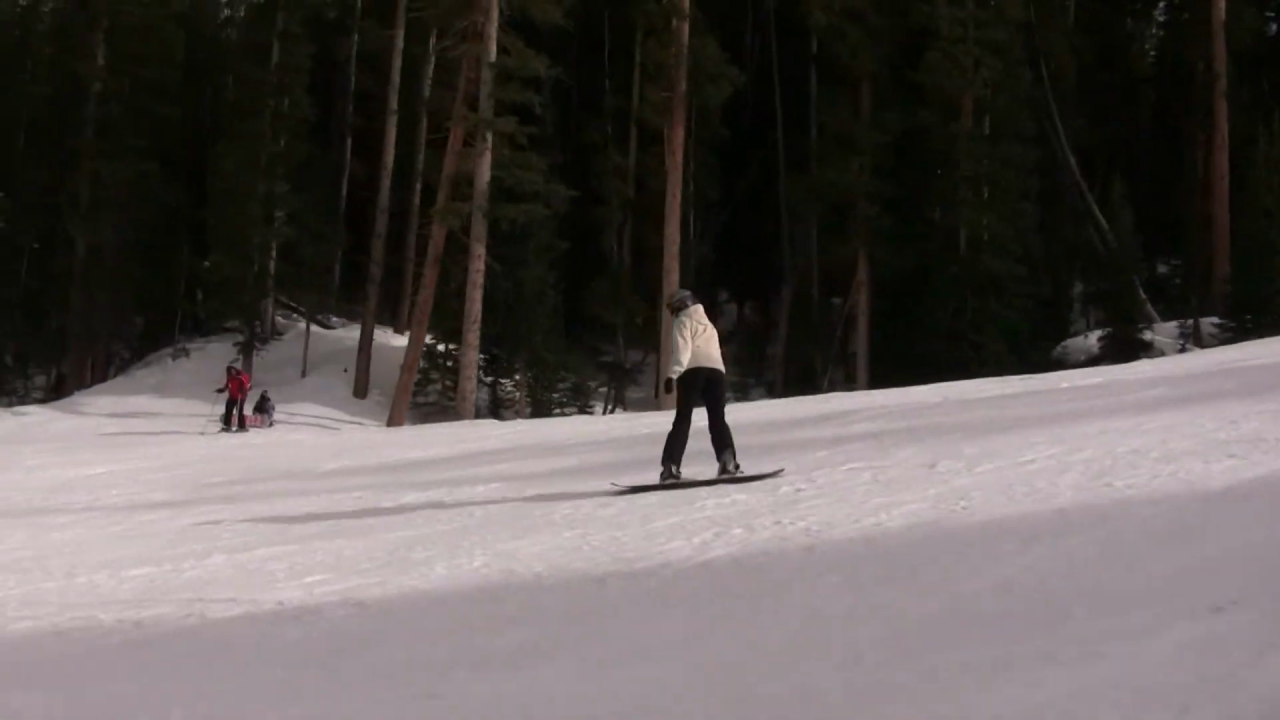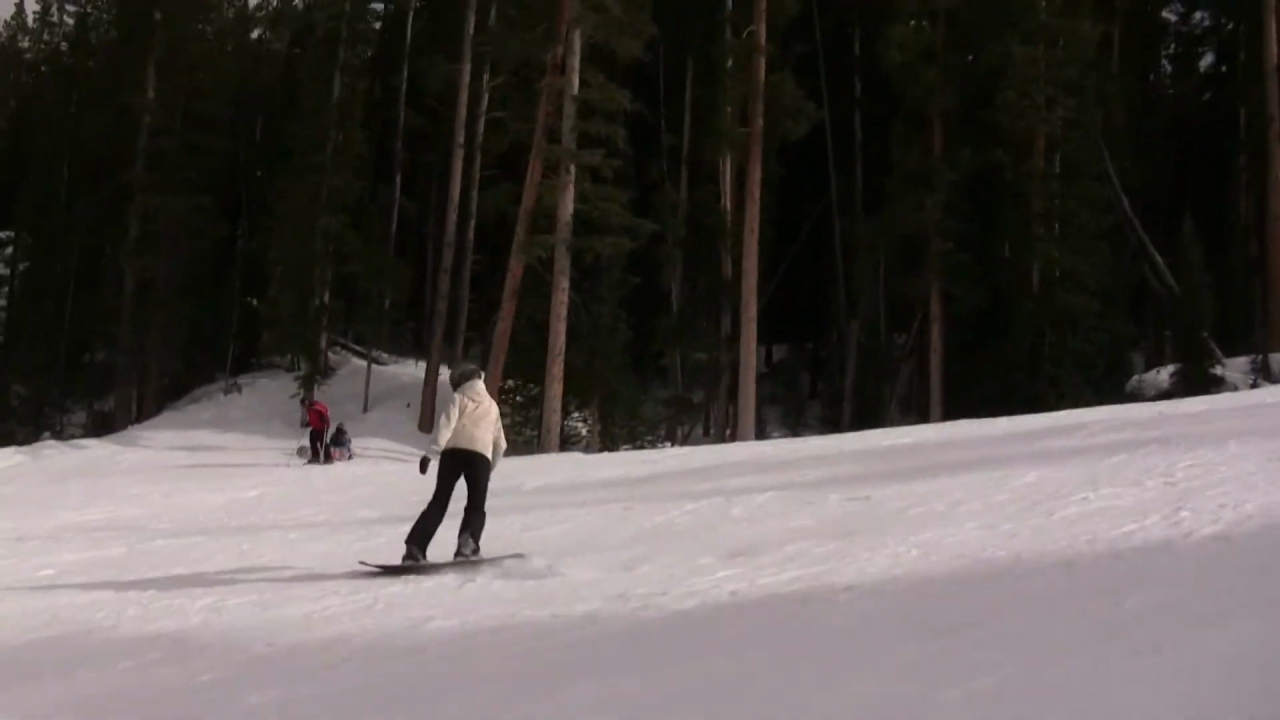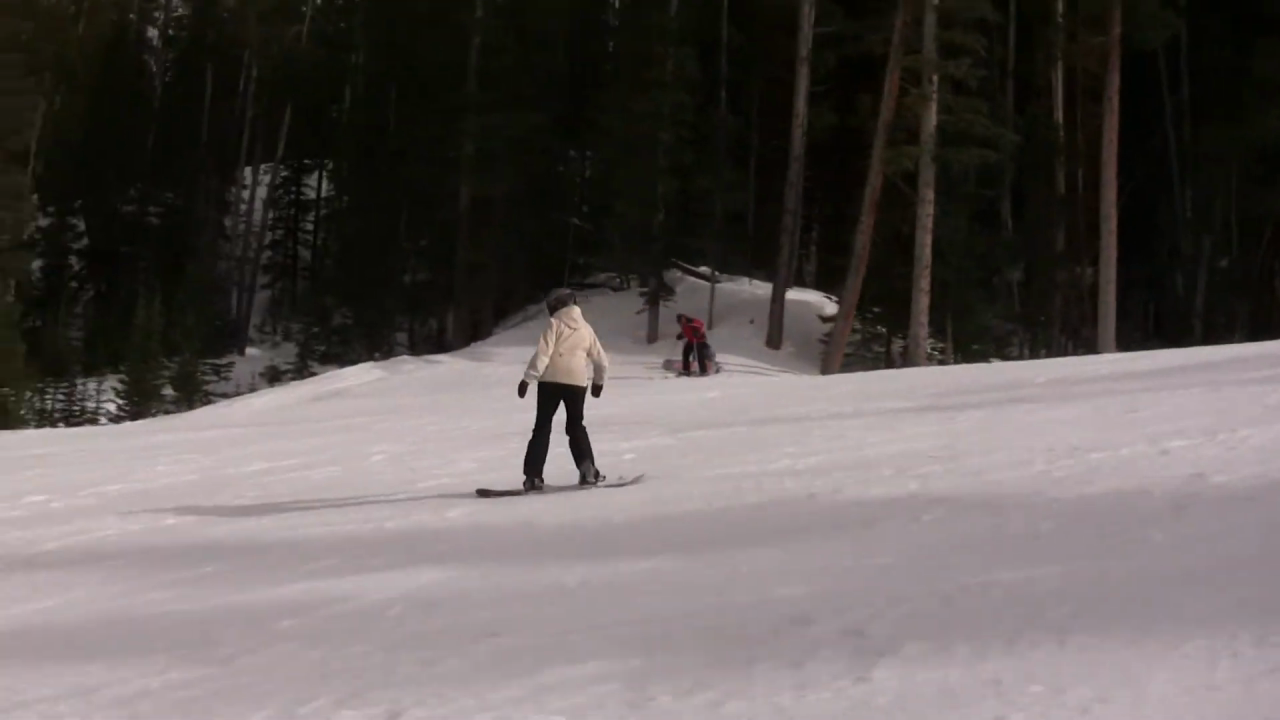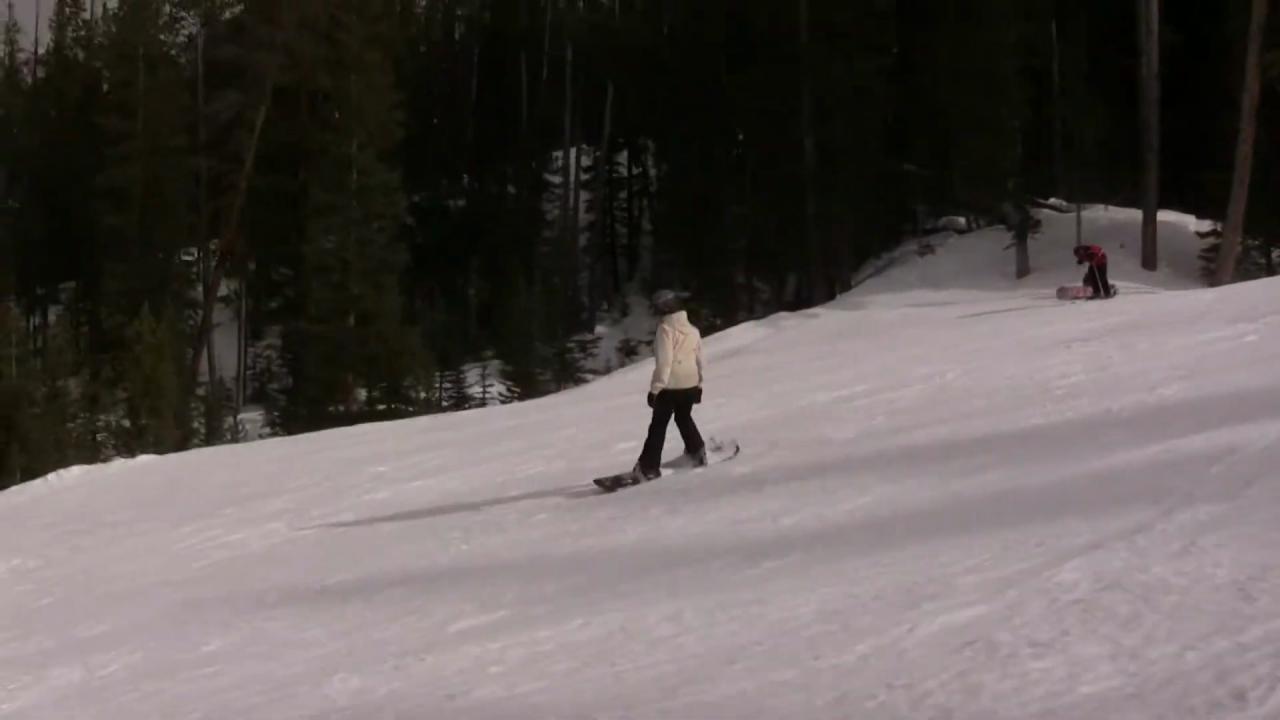
dt=0.7s
person 1, frame 1
left shoulder: (683, 321)
right shoulder: (708, 325)
left elbow: (682, 349)
left wrist: (672, 374)
left hip: (692, 371)
right hip: (717, 371)
left knee: (682, 421)
right knee: (717, 421)
left ankle: (671, 467)
right ankle: (727, 461)
person 1, frame 2
left shoulder: (459, 398)
right shoulder: (492, 405)
left elbow: (445, 427)
right elbow: (500, 443)
left wrist: (430, 453)
right wrist: (491, 469)
left hip: (454, 451)
right hip: (480, 456)
left knee: (438, 502)
right knee: (476, 507)
left ankle: (414, 548)
right ankle: (467, 544)
person 1, frame 3
left shoulder: (555, 323)
right shoulder: (586, 328)
left elbow: (542, 353)
right elbow: (601, 360)
left wrist: (528, 378)
right wrist: (599, 381)
left hip: (551, 381)
right hip: (577, 383)
left knee: (542, 429)
right knee: (576, 428)
left ankle: (533, 477)
right ankle: (588, 471)
person 1, frame 4
left shoulder: (665, 329)
right shoulder: (692, 329)
left elbow: (664, 362)
right elbow: (699, 359)
left wrist: (654, 388)
right wrist: (698, 384)
left hip: (671, 385)
right hip: (690, 383)
left knee: (658, 425)
right knee: (683, 417)
left ankle: (648, 468)
right ankle: (696, 452)
